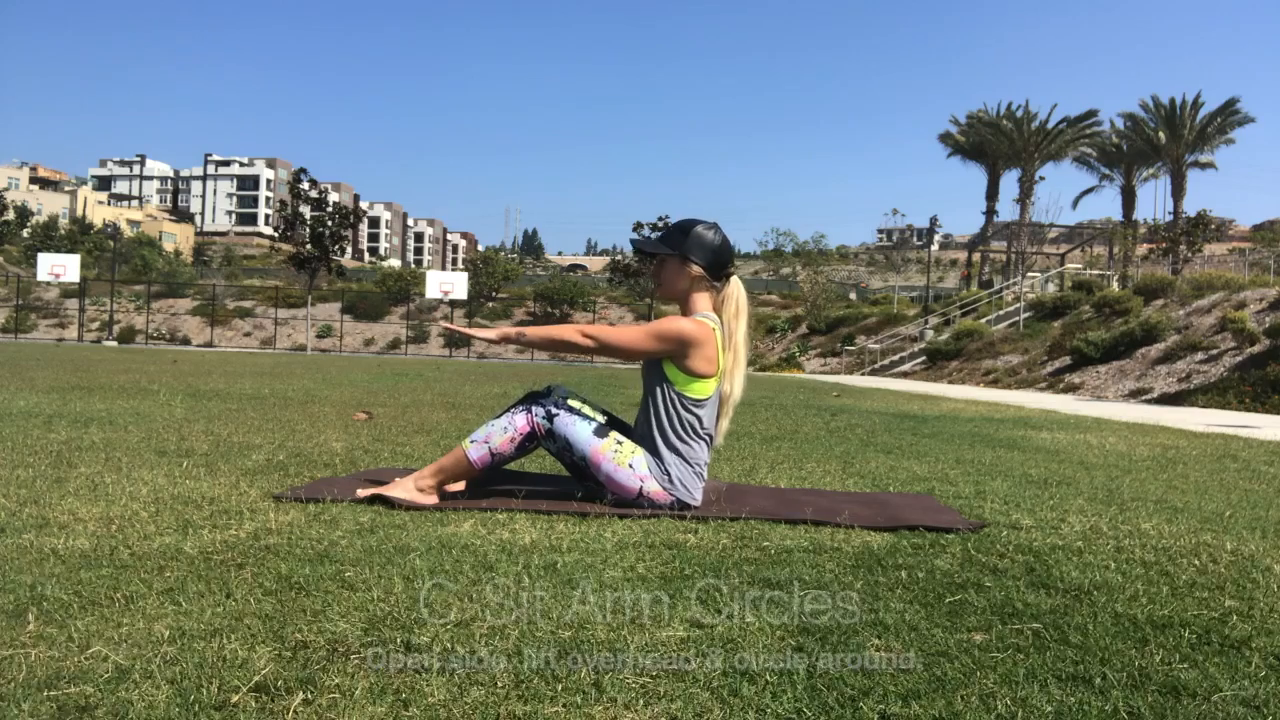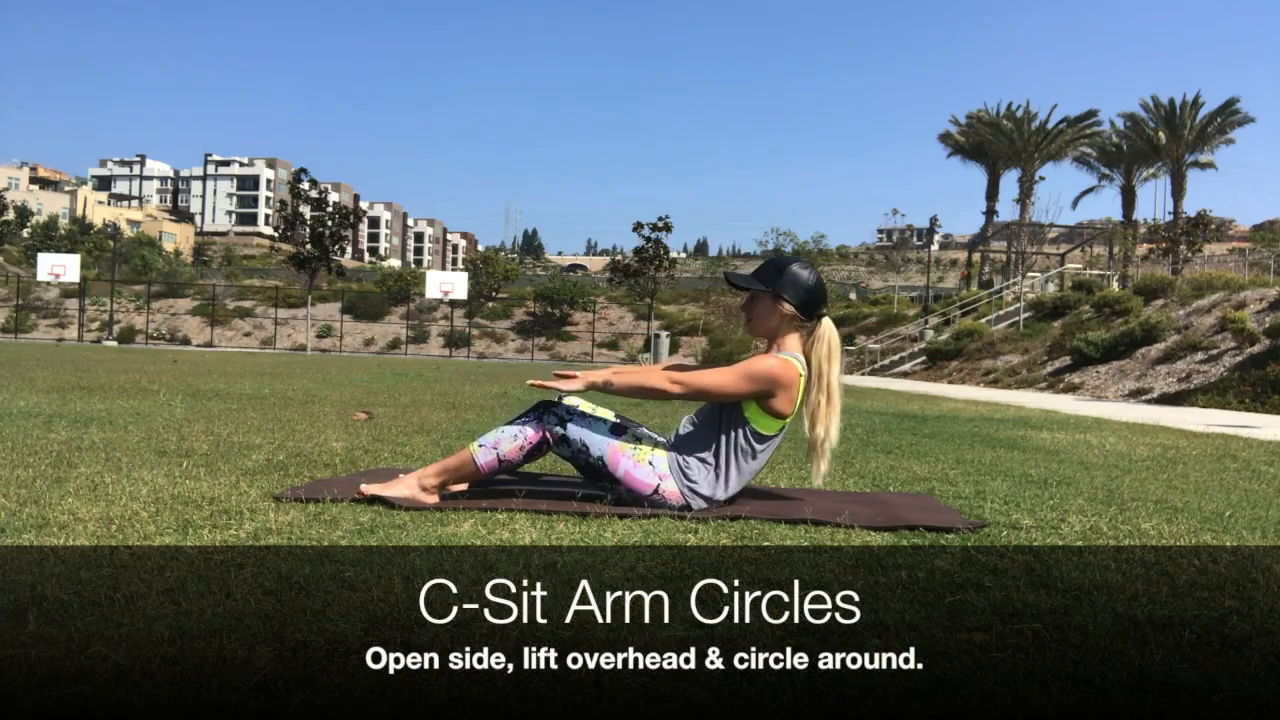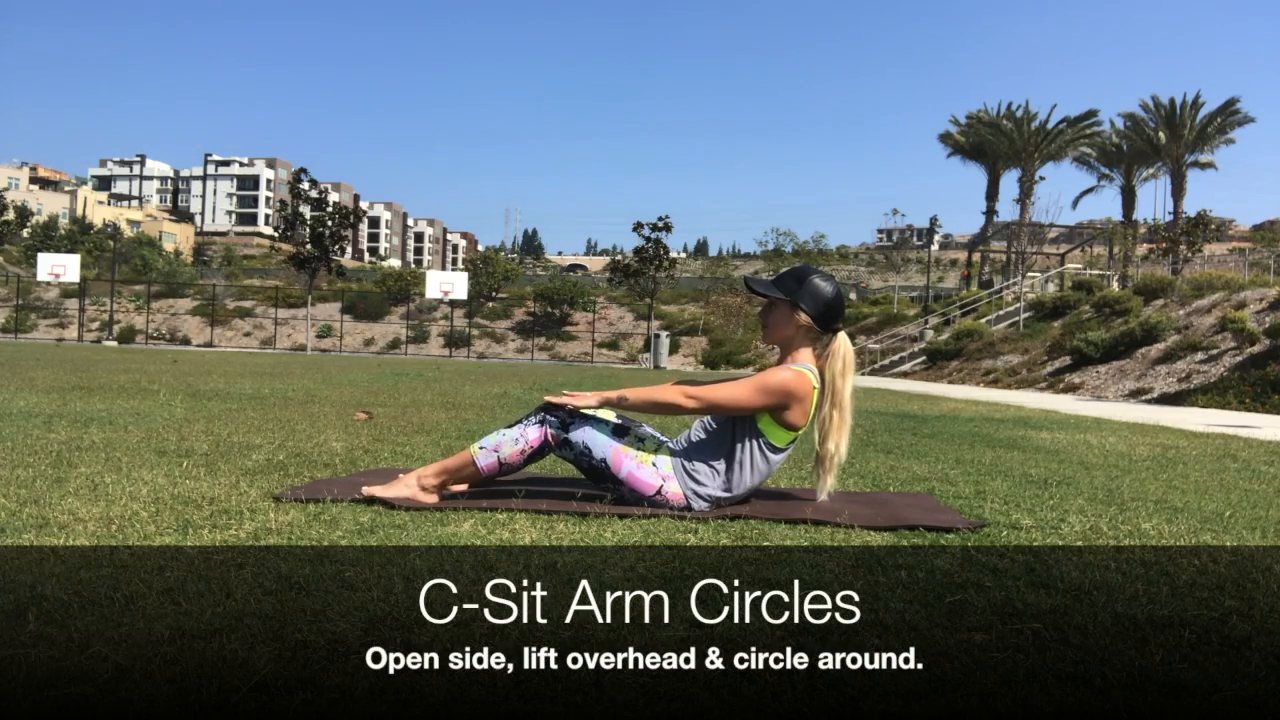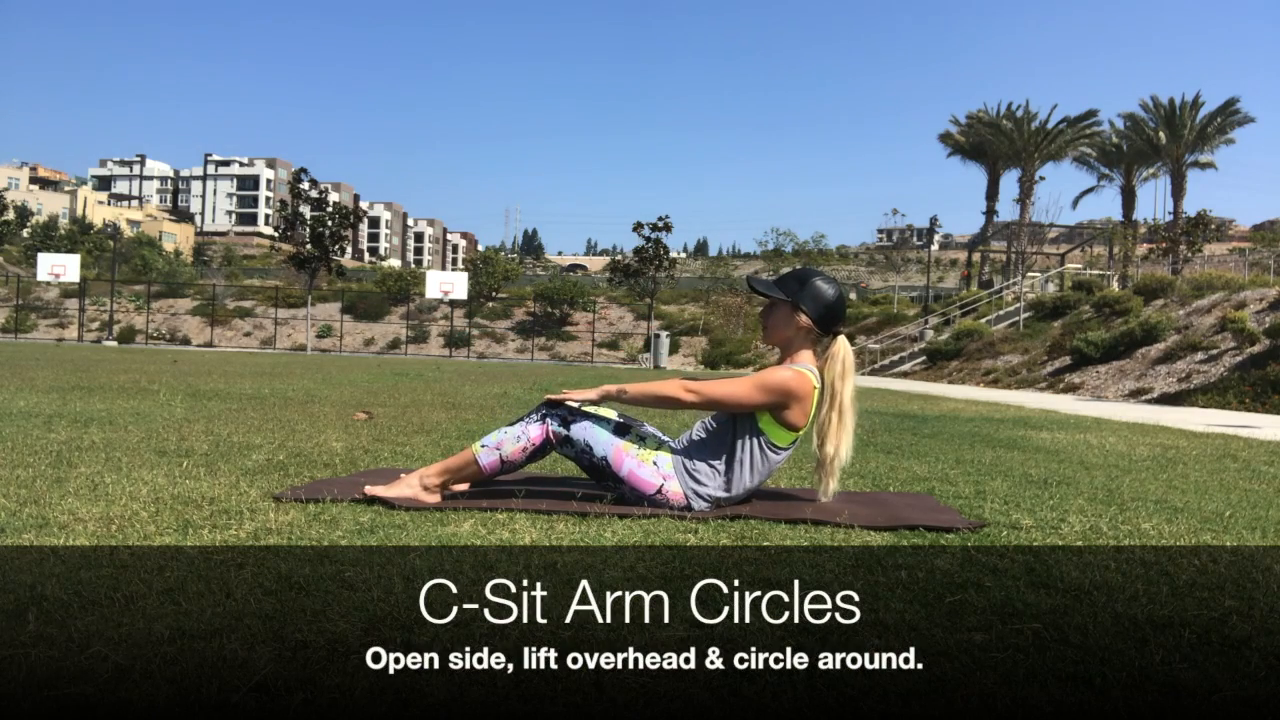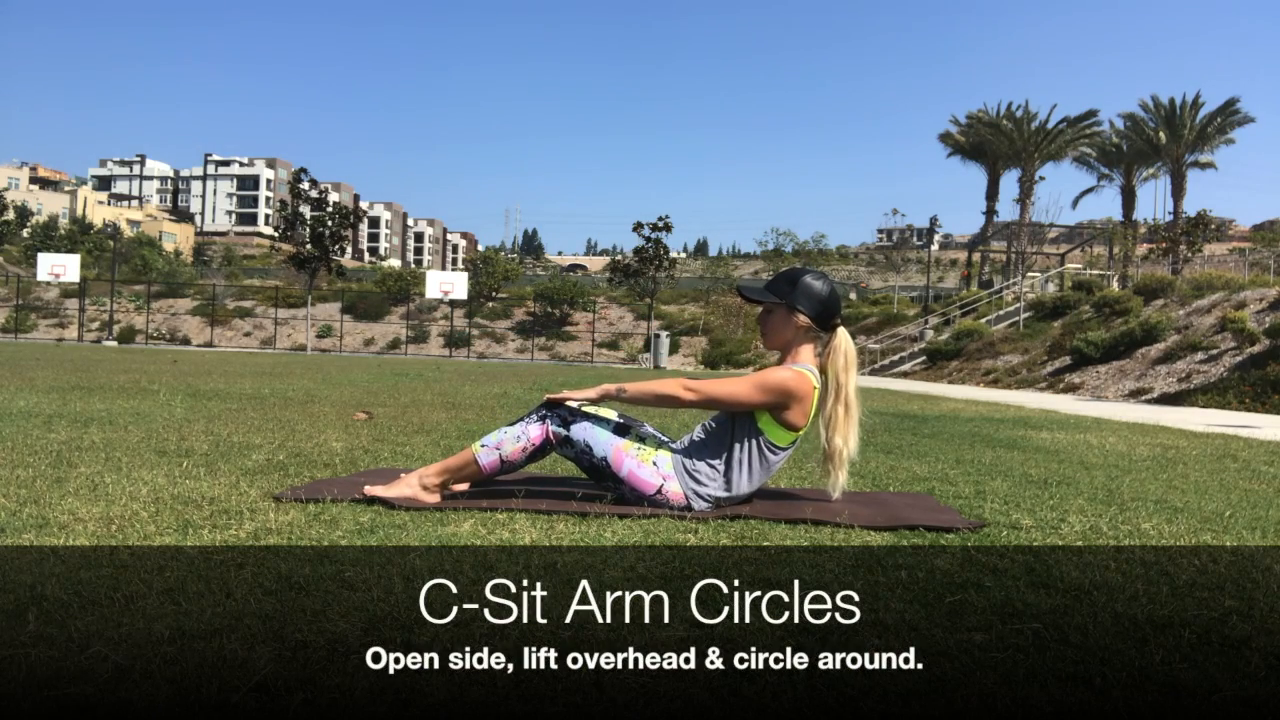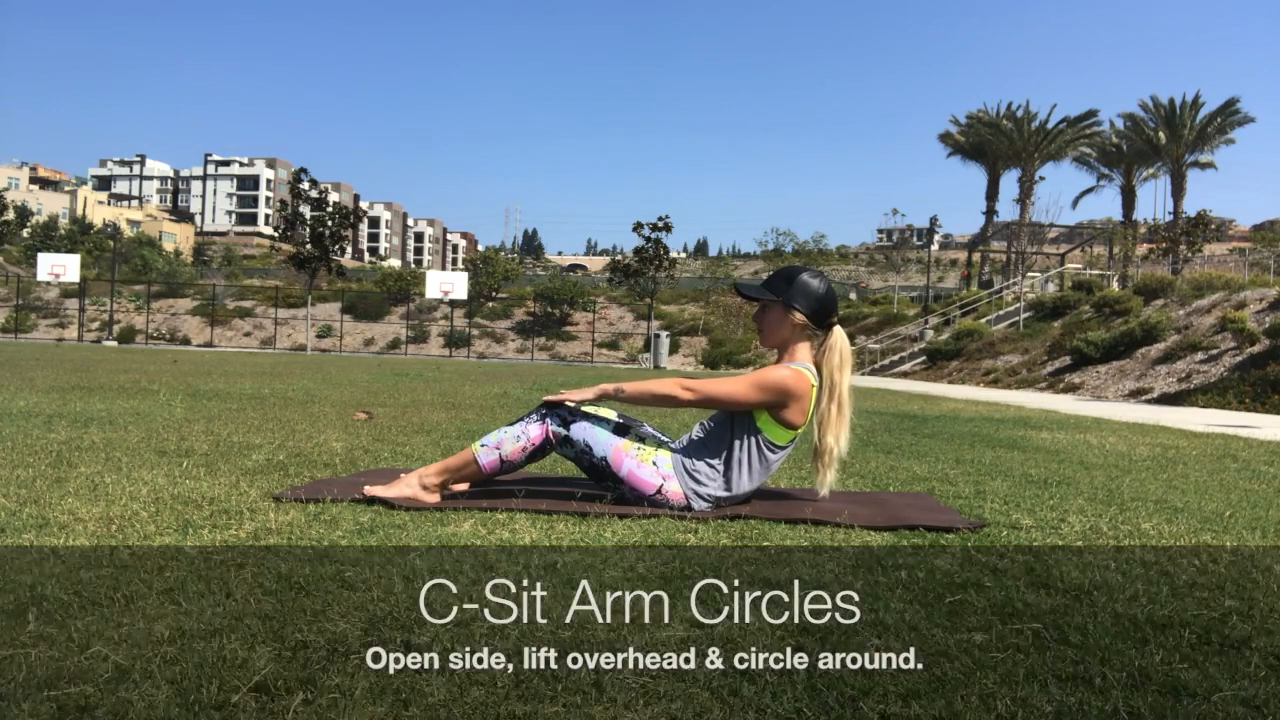
dt=0.7s
person 1, frame 1
left shoulder: (688, 332)
right shoulder: (702, 328)
left elbow: (588, 338)
right elbow: (604, 336)
left wrist: (505, 334)
right wrist: (514, 333)
left hip: (665, 487)
right hip: (659, 467)
left knee: (541, 413)
right knee: (551, 399)
left ankle: (425, 484)
right ankle: (454, 476)
person 1, frame 2
left shoulder: (777, 370)
right shoulder: (774, 366)
left elbow: (673, 385)
right elbow: (680, 370)
left wrist: (594, 381)
right wrist: (598, 376)
left hip: (678, 486)
right hip: (676, 465)
left knee: (553, 421)
right knee: (561, 409)
left ankle: (427, 481)
right ankle: (455, 474)
person 1, frame 3
left shoulder: (791, 382)
right shoulder: (786, 375)
left elbow: (689, 400)
right elbow: (697, 387)
left wrist: (607, 398)
right wrist: (609, 399)
left hip: (682, 488)
right hip: (682, 466)
left knee: (556, 423)
right knee: (563, 416)
left ankle: (427, 482)
right ankle: (457, 475)
person 1, frame 4
left shoulder: (791, 381)
right shoulder: (788, 374)
left elbow: (689, 394)
right elbow: (703, 390)
left wrist: (606, 391)
right wrist: (608, 394)
left hip: (682, 487)
right hip: (682, 465)
left knee: (556, 420)
right knee: (564, 410)
left ankle: (430, 480)
right ankle: (454, 474)
person 1, frame 5
left shoulder: (791, 382)
right shoulder: (789, 376)
left elbow: (688, 393)
right elbow: (701, 394)
left wrist: (605, 389)
right wrist: (605, 395)
left hip: (683, 486)
right hip: (684, 465)
left knee: (557, 421)
right knee: (568, 412)
left ankle: (430, 480)
right ankle: (457, 475)
person 1, frame 6
left shoulder: (789, 380)
right shoulder: (787, 375)
left elbow: (686, 392)
right elbow: (704, 397)
left wrist: (604, 390)
right wrist: (604, 395)
left hip: (683, 487)
right hip: (683, 466)
left knee: (557, 420)
right knee: (567, 413)
left ankle: (430, 480)
right ankle: (454, 474)
